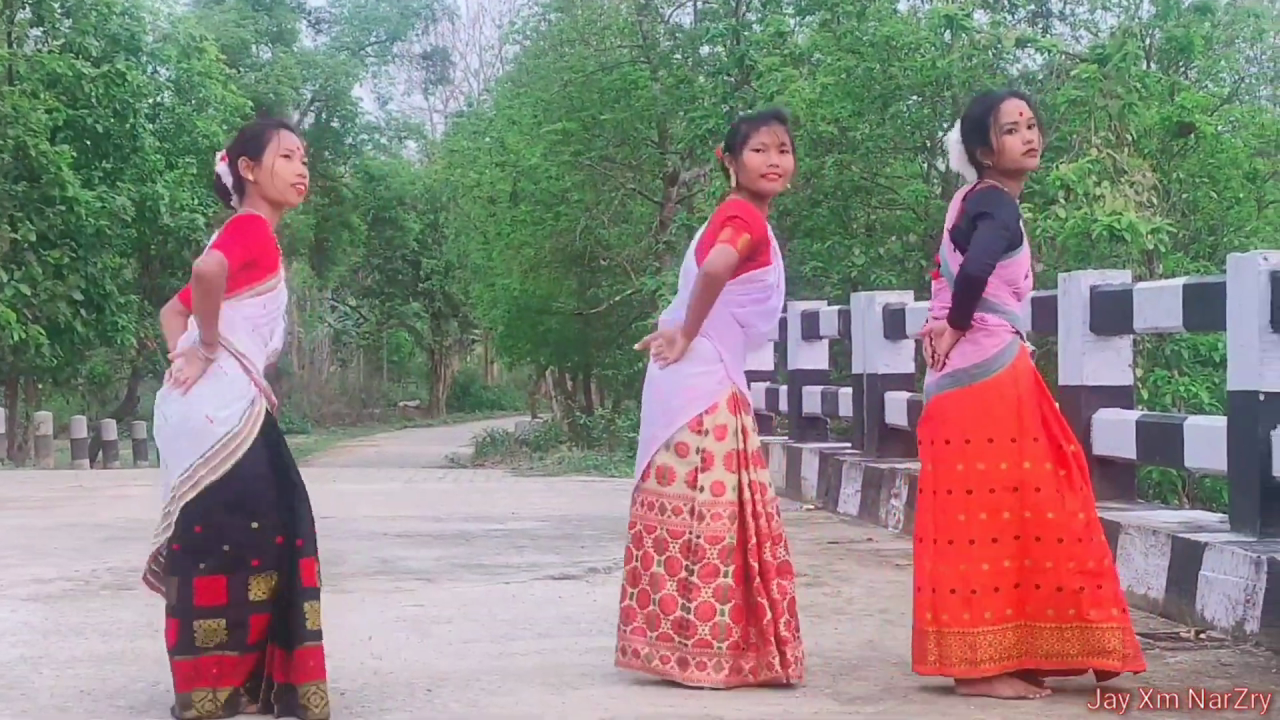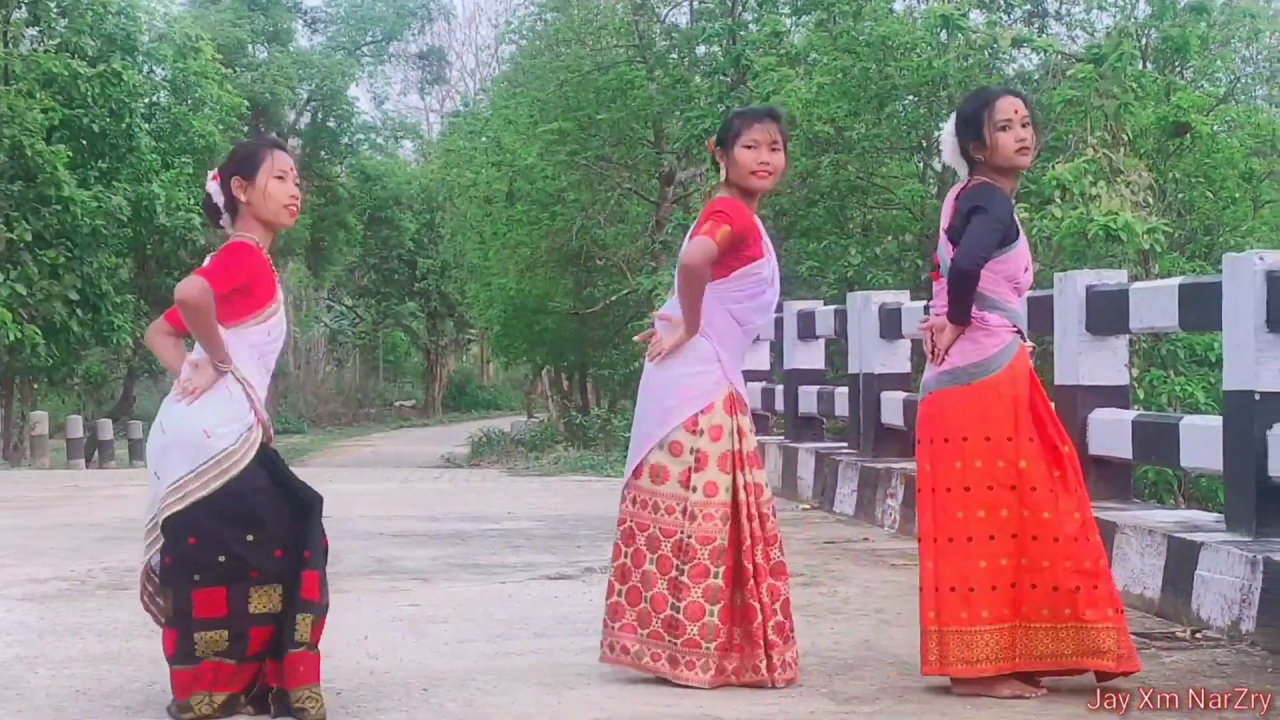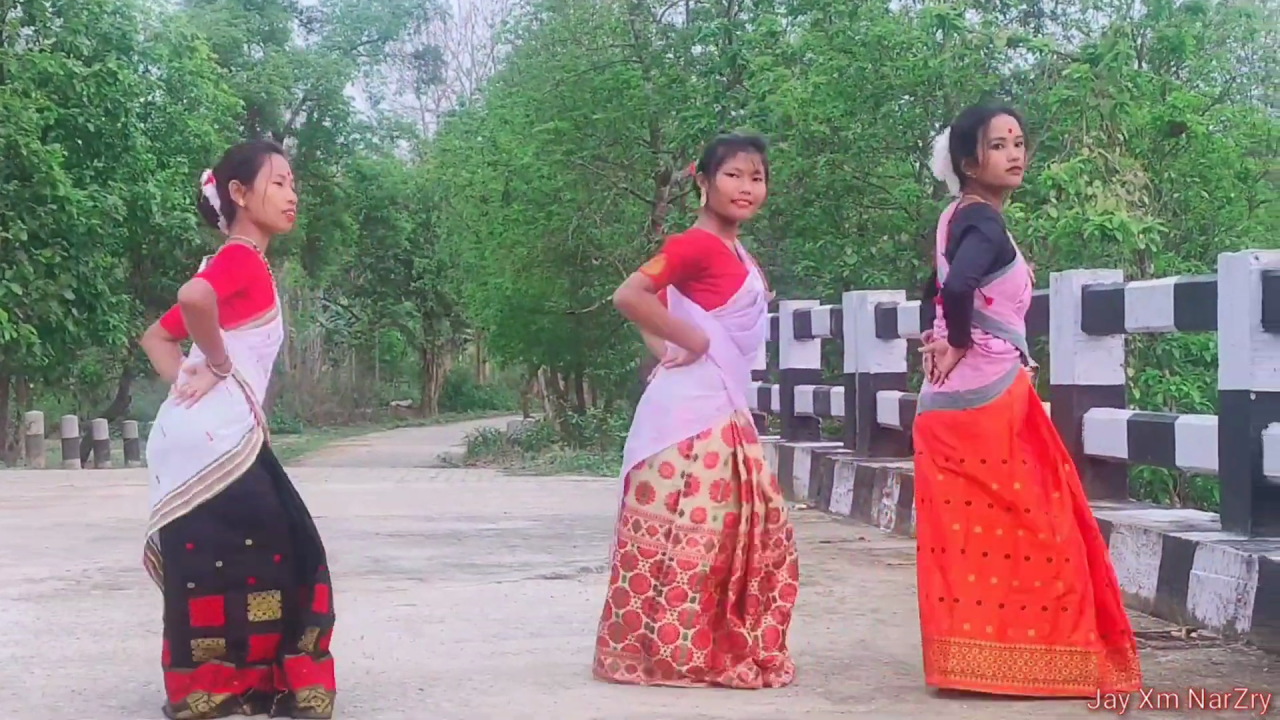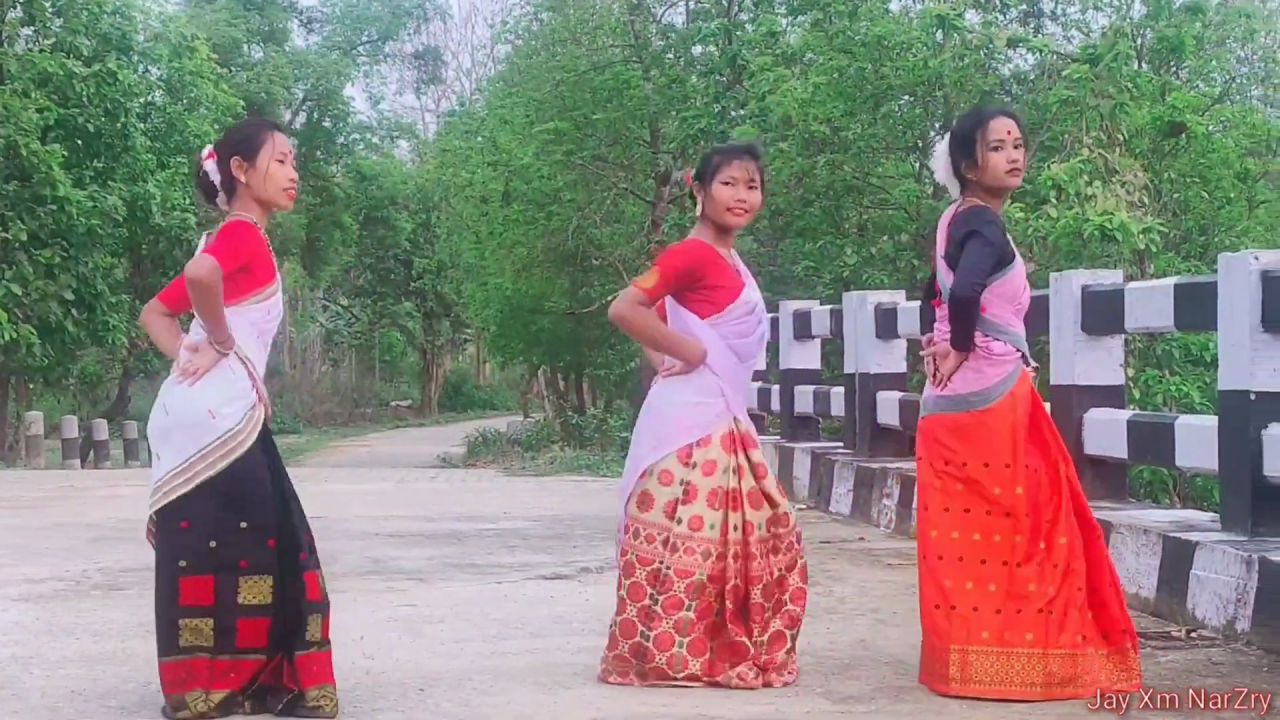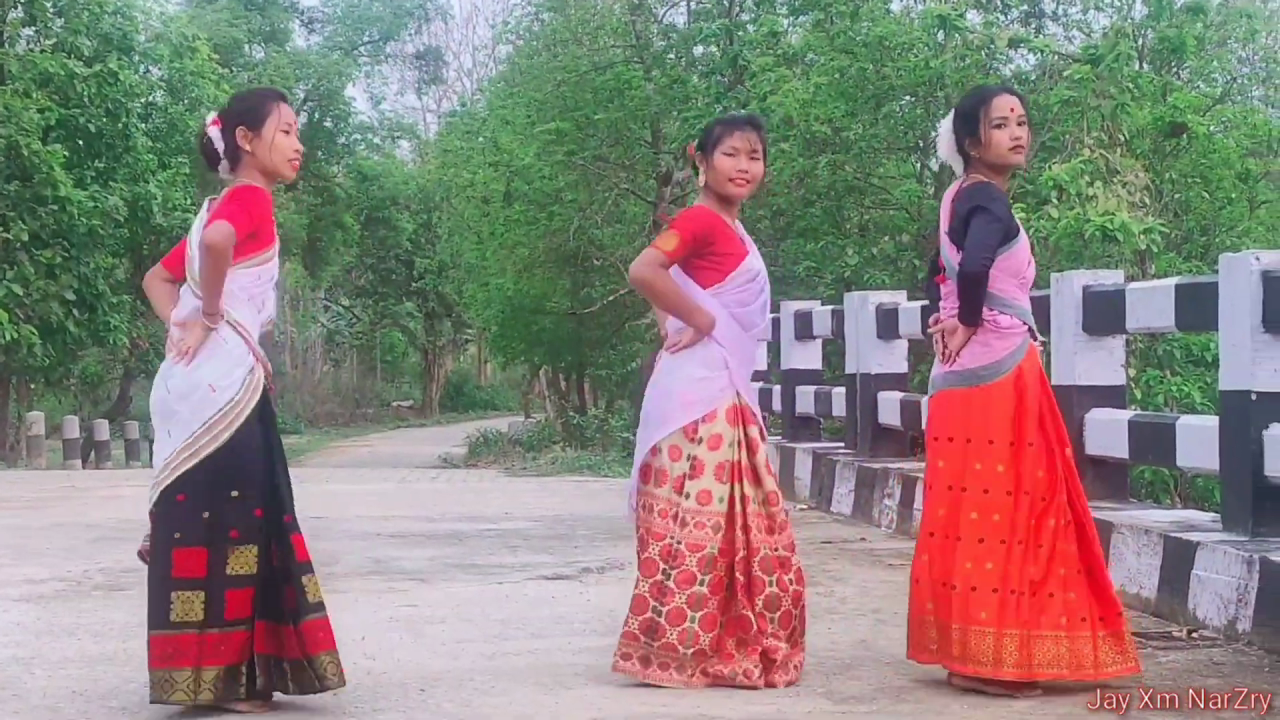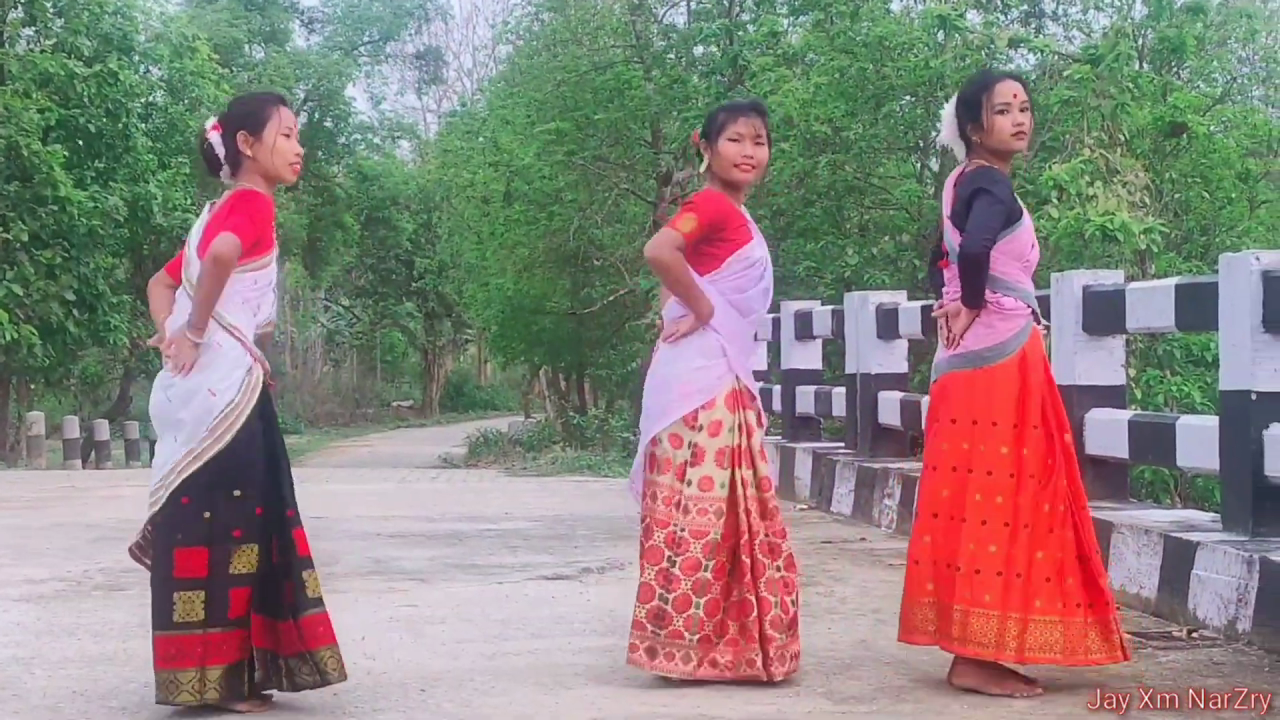
dt=0.1s
person 1, frame 1
left shoulder: (974, 203)
right shoulder: (995, 203)
left elbow: (949, 276)
right elbow: (973, 271)
left wrist: (945, 325)
right wrist: (958, 327)
left hip: (973, 382)
right hip: (988, 380)
left knee: (991, 515)
right knee: (1015, 511)
left ankle: (991, 659)
right ankle: (981, 665)
person 1, frame 2
left shoulder: (970, 199)
right shoulder: (989, 199)
left elbow: (951, 271)
right elbow: (967, 265)
left wrist: (946, 322)
right wrist: (957, 324)
left hip: (968, 380)
right hip: (986, 377)
left knee: (987, 512)
right knee: (1006, 509)
left ankle: (988, 658)
right ankle: (979, 666)
person 1, frame 3
left shoulder: (963, 218)
right shoulder: (983, 221)
left elbow: (942, 288)
right elbow: (958, 288)
right wrist: (958, 345)
left hip: (965, 399)
right hip: (987, 396)
left knee: (988, 531)
right knee: (1010, 529)
left ankle: (982, 663)
right ankle: (985, 668)
person 1, frame 4
left shoulder: (961, 221)
right shoulder: (983, 224)
left elbow: (942, 291)
right elbow: (964, 293)
right wrist: (960, 349)
left hip: (967, 401)
right hip: (989, 399)
left knee: (987, 533)
right knee: (1013, 530)
left ankle: (980, 666)
right ankle: (987, 674)
person 1, frame 5
left shoulder: (963, 198)
right shoulder: (989, 199)
left elbow: (946, 272)
right elbow: (974, 267)
right wrist: (970, 325)
left hip: (973, 377)
right hip: (995, 375)
left knee: (989, 509)
right knee: (1002, 506)
left ankle: (976, 655)
right ankle: (978, 663)
person 1, frame 6
left shoulder: (968, 184)
right shoulder: (990, 183)
left elbow: (949, 258)
right elbow: (972, 250)
right wrist: (972, 308)
left hip: (978, 362)
right hip: (997, 359)
left knee: (993, 496)
right knee: (1001, 492)
left ankle: (976, 648)
right ankle: (977, 657)
person 2, frame 1
left shoulder: (242, 238)
right shoulder: (251, 231)
left elbow: (176, 309)
right elbow: (209, 270)
left wrist: (187, 355)
right wrist: (206, 345)
left hip: (223, 415)
right hip: (220, 417)
left knee: (252, 544)
right knee: (245, 546)
person 2, frame 2
left shoulder: (237, 261)
right shoulder: (245, 254)
left elbow: (159, 330)
right elbow: (191, 294)
left wrist: (191, 371)
right wrist: (217, 363)
left hip: (219, 431)
right hip: (218, 434)
right knee: (245, 558)
person 2, frame 3
left shoulder: (230, 266)
right shoulder: (242, 258)
left elbow: (156, 335)
right elbow: (194, 299)
left wrist: (188, 378)
right wrist: (218, 369)
left hip: (210, 435)
right hip: (217, 438)
right knee: (241, 563)
person 2, frame 4
left shoulder: (228, 243)
right shoulder: (243, 234)
left elbow: (155, 312)
right elbow: (199, 273)
left wrist: (192, 355)
right wrist: (220, 345)
left hip: (212, 415)
right hip: (219, 417)
left knee: (258, 545)
right knee: (235, 549)
person 2, frame 5
left shoulder: (223, 206)
right shoulder: (250, 197)
left elbow: (157, 279)
right elbow: (217, 241)
left wrist: (185, 327)
right wrist: (209, 317)
left hip: (204, 385)
right hip: (222, 385)
left knee: (244, 520)
right knee: (224, 523)
left ankle: (228, 676)
right ankle: (210, 681)
person 2, frame 6
left shoulder: (221, 213)
right shoulder: (251, 202)
left elbow: (161, 284)
right elbow: (222, 253)
left wrist: (174, 335)
right wrist: (196, 330)
left hip: (206, 387)
right hip: (222, 387)
left knee: (242, 520)
right knee: (226, 524)
left ankle: (228, 676)
right ankle: (212, 682)
person 3, frame 1
left shoulder: (745, 220)
right shoulder: (743, 218)
left elbow: (702, 282)
right elbow: (714, 268)
left wrist: (676, 331)
right wrist: (687, 333)
left hip: (721, 387)
right hip: (700, 386)
left knee: (741, 517)
right knee: (704, 518)
left ankle: (744, 648)
right ankle: (697, 651)
person 3, frame 2
left shoulder: (738, 217)
right shoulder: (730, 213)
left elbow: (692, 293)
right elbow: (695, 260)
left wrist: (676, 324)
right wrist: (689, 325)
left hip: (717, 386)
right hip: (695, 386)
left knee: (738, 517)
right knee: (696, 518)
left ankle: (736, 649)
right ankle: (687, 650)
person 3, frame 3
left shoulder: (736, 252)
right shoulder: (696, 244)
right elbow: (628, 297)
left wrist: (676, 347)
right wrist: (689, 341)
left hip: (725, 413)
right hip: (692, 413)
left knee: (761, 526)
right knee: (687, 534)
left ankle: (736, 651)
right ankle: (672, 656)
person 3, frame 4
left shoulder: (729, 260)
right shoulder: (691, 253)
right elbow: (623, 310)
left wrist: (675, 360)
right wrist: (686, 353)
left hip: (725, 420)
right hip: (692, 420)
left knee: (769, 532)
right knee: (685, 542)
left ankle: (737, 654)
right ankle: (665, 659)
person 3, frame 5
left shoulder: (727, 230)
right shoulder: (701, 220)
left elbow: (675, 296)
right elbow: (642, 270)
left wrist: (683, 328)
right wrist: (700, 322)
left hip: (727, 395)
right hip: (699, 394)
left knee: (749, 525)
right knee: (695, 522)
left ankle: (736, 651)
right ankle: (680, 654)
person 3, frame 6
left shoulder: (733, 216)
right shoulder: (710, 205)
right elbow: (658, 251)
left wrist: (683, 313)
right wrist: (700, 308)
left hip: (727, 382)
right hip: (698, 382)
left knee: (739, 511)
right knee: (698, 511)
left ankle: (735, 642)
right ankle: (688, 645)
